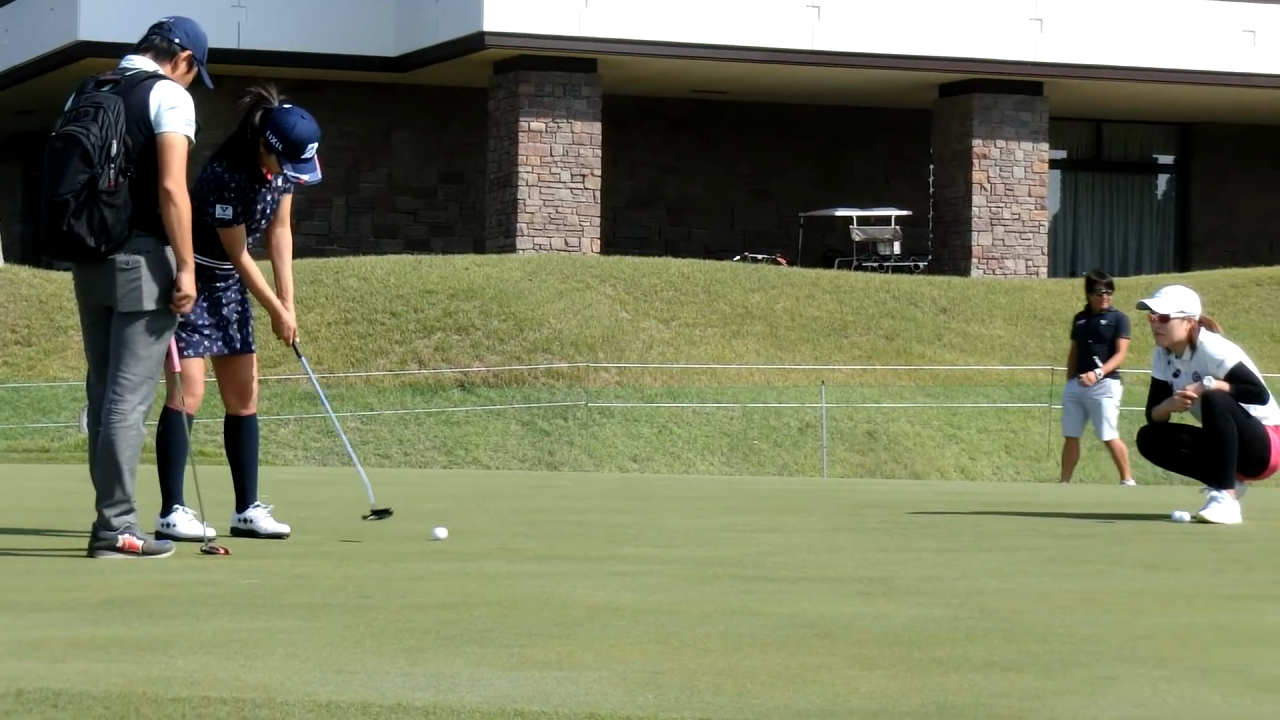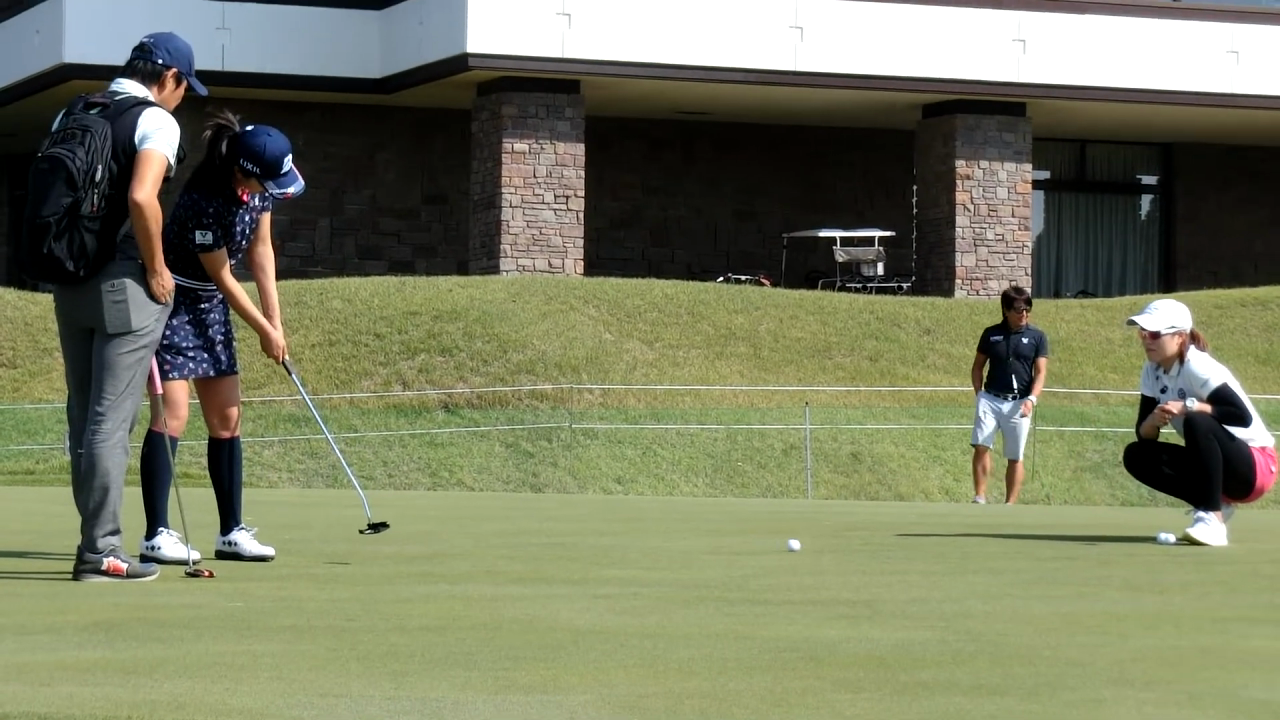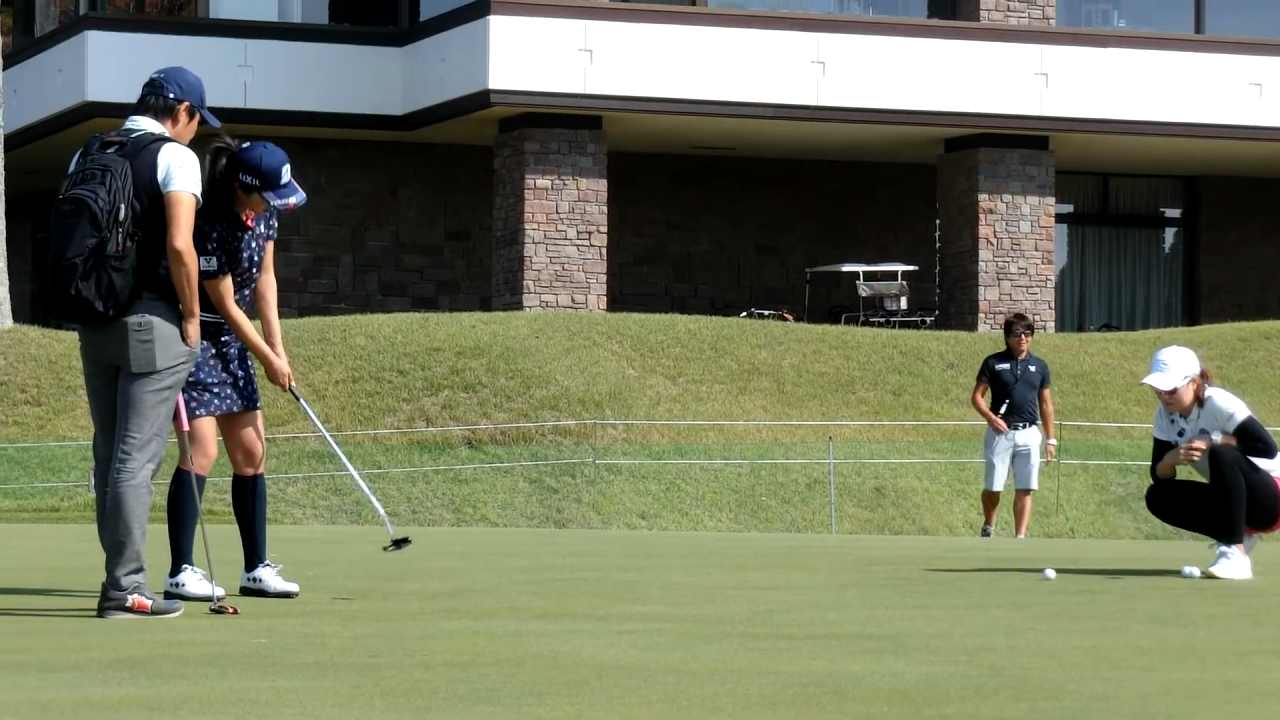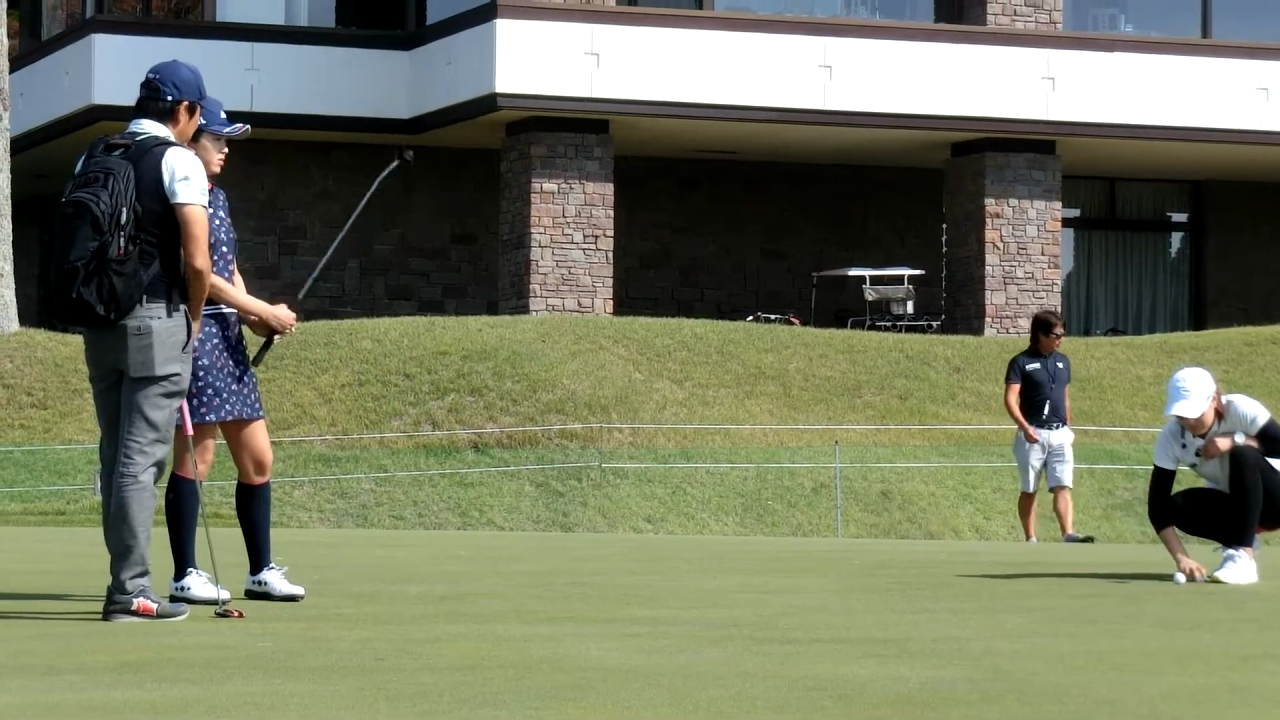
dt=1s
person 1, frame 1
right shoulder: (169, 94)
right elbow: (171, 185)
right wrist: (186, 268)
left hip: (88, 256)
right hip: (140, 257)
left knee: (103, 392)
right knee: (129, 397)
left ankle: (111, 517)
right ankle: (116, 527)
person 1, frame 2
left shoulder: (72, 114)
right shoulder: (156, 120)
right elbow: (140, 198)
right wrist: (157, 271)
left hip: (70, 281)
right hip: (122, 281)
left knee: (84, 415)
right knee: (110, 419)
left ankle: (96, 538)
right ankle: (100, 551)
person 1, frame 3
left shoulder: (88, 155)
right shoulder: (175, 156)
right elbow: (179, 246)
right wrist: (191, 317)
left hip: (95, 321)
right hip: (150, 321)
left knee: (110, 454)
right knee: (136, 457)
left ankle: (121, 577)
right ankle: (125, 588)
person 1, frame 4
left shoulder: (93, 158)
right shoulder: (179, 161)
right elbow: (197, 261)
right wrist: (193, 318)
left hip: (100, 322)
right hip: (155, 321)
left knee: (116, 456)
right knee: (141, 458)
left ankle: (127, 581)
right ankle: (130, 591)
person 2, frame 1
left shoulder: (282, 167)
right shoulder: (224, 175)
left elbow: (279, 231)
right elbow: (239, 254)
left wrist: (288, 300)
right wrist: (276, 311)
left hip: (230, 284)
right hip: (191, 280)
left knee: (244, 396)
right knee: (188, 393)
left ankle: (247, 509)
right ankle: (172, 512)
person 2, frame 2
left shoulder: (260, 187)
right shoulder: (204, 199)
left elbow: (261, 249)
right elbow: (223, 276)
left wrist: (276, 319)
right wrist: (265, 332)
left hip: (212, 305)
right hip: (174, 302)
left knee: (227, 418)
right knee: (173, 415)
left ankle: (232, 532)
right ankle: (156, 534)
person 2, frame 3
left shoulder: (264, 213)
right shoulder: (211, 226)
right elbow: (226, 306)
left wrist: (279, 347)
right wrist: (269, 361)
left hip: (232, 341)
right hip: (195, 337)
left knee: (251, 453)
right knee: (201, 451)
left ankle: (256, 568)
right ankle: (181, 571)
person 2, frame 4
left shoulder: (218, 198)
right elbow: (204, 279)
left wrist: (257, 315)
right wrist: (267, 312)
left hip: (229, 340)
right hip: (195, 337)
left knee: (258, 460)
right knee: (195, 457)
left ankle: (262, 572)
right ankle: (185, 576)
person 3, frame 1
left shoulder: (1213, 349)
right shoulder: (1162, 356)
left elbow: (1260, 394)
right elbow: (1153, 416)
left wrist: (1207, 384)
right wrist: (1169, 404)
right hip: (1227, 446)
left knee: (1215, 400)
right knee: (1149, 438)
left ankle: (1226, 498)
right ankle: (1229, 483)
person 3, frame 2
left shoulder: (1198, 367)
right shoulder: (1152, 371)
left elbow: (1242, 417)
right elbow: (1144, 435)
left wrist: (1188, 405)
right wrist: (1153, 419)
right hip: (1215, 466)
left knee: (1197, 422)
right knee: (1136, 455)
left ankle: (1213, 520)
right ankle: (1216, 504)
person 3, frame 3
left shoulder: (1218, 403)
right shoulder: (1164, 413)
right elbow: (1161, 476)
left wrist: (1213, 439)
right wrist: (1171, 459)
right hip: (1232, 501)
left knee: (1222, 453)
right knee: (1158, 496)
left ankle: (1236, 554)
right ankle: (1238, 538)
person 3, frame 4
left shoulder: (1240, 409)
right shoulder: (1170, 437)
right elbow: (1158, 504)
left wrist: (1236, 439)
right wrist: (1181, 557)
right hip: (1233, 503)
left knee: (1243, 455)
right knee: (1179, 506)
left ankle: (1244, 557)
right ankle: (1241, 541)
person 4, frame 1
left shoulder: (1118, 319)
right shoulder: (1079, 319)
left elbow: (1120, 354)
left wrist: (1097, 373)
right wrist: (1069, 382)
left hip: (1104, 385)
right hip: (1076, 385)
left knee: (1108, 436)
right knee: (1071, 437)
left ankle: (1128, 481)
right ankle: (1064, 484)
person 4, frame 2
left shoulder: (1037, 337)
right shoulder: (990, 334)
left elbow: (1040, 373)
right elbow: (977, 367)
left wrist: (1031, 400)
right wrist: (979, 394)
left hip: (1018, 404)
right hip: (990, 400)
left knee: (1015, 458)
right knee: (981, 449)
left ankle: (1009, 506)
right ankle: (979, 498)
person 4, frame 3
left shoulder: (1040, 366)
right shoulder: (993, 362)
left elbow: (1046, 403)
right elbow: (977, 396)
left wrist: (1050, 439)
right wrist: (991, 418)
left hip: (1029, 433)
right hip: (1000, 433)
left knee: (1025, 489)
right knee: (993, 487)
left ankle: (1020, 537)
right ankle: (988, 527)
person 4, frame 4
left shoulder: (1062, 361)
right shoulder: (1020, 362)
right elbow: (1010, 399)
left wrist: (1068, 430)
right wrist: (1025, 427)
left hip: (1060, 434)
right hip: (1034, 434)
left knee: (1063, 487)
right knee: (1029, 490)
left ankle: (1069, 536)
right ankle: (1031, 540)
